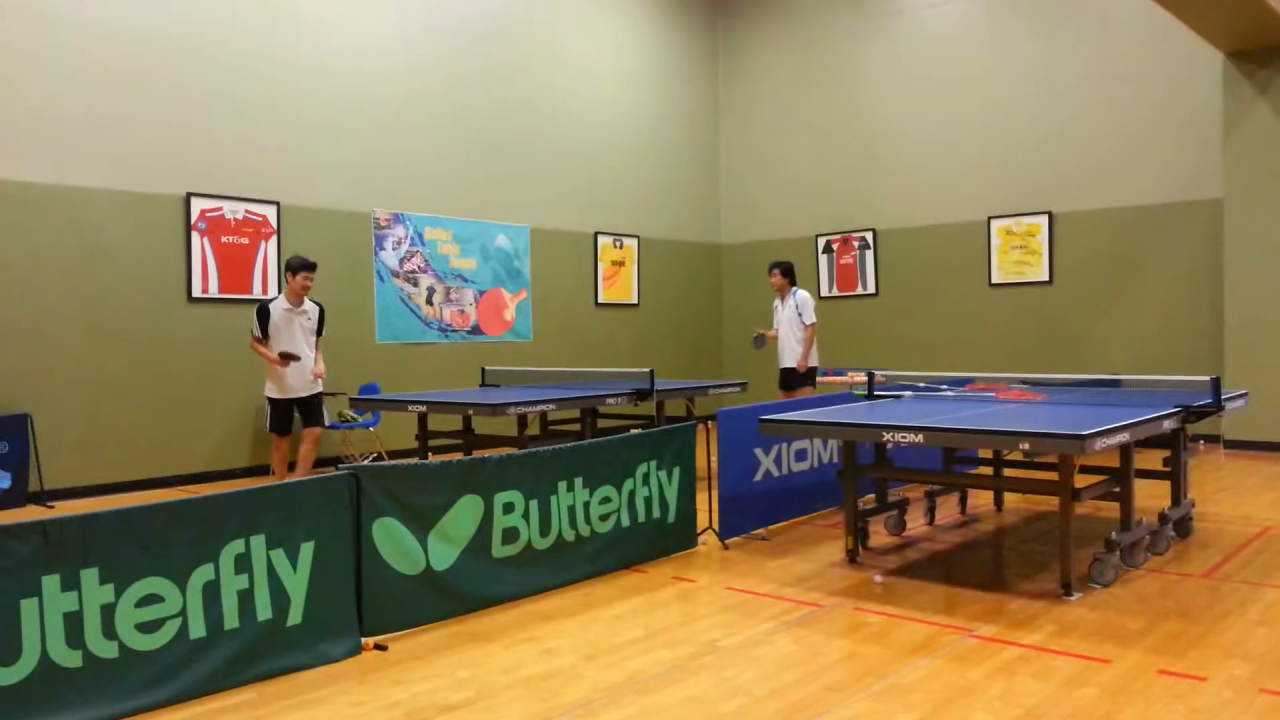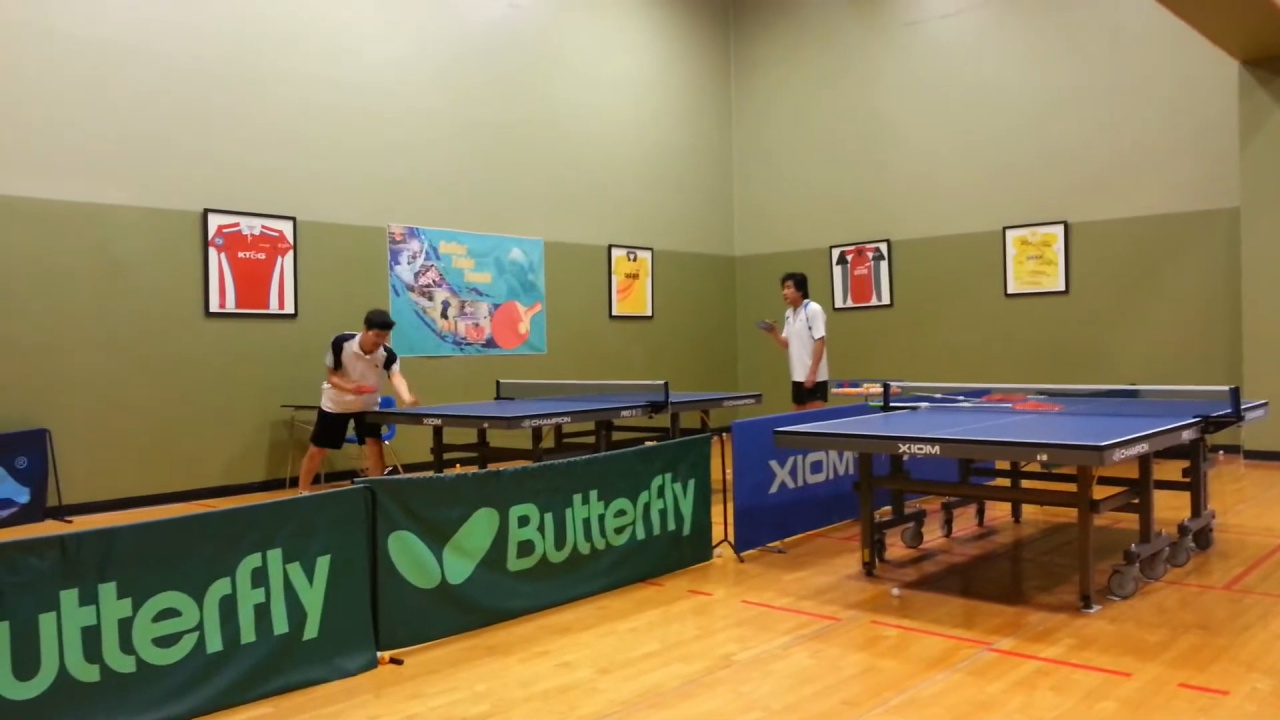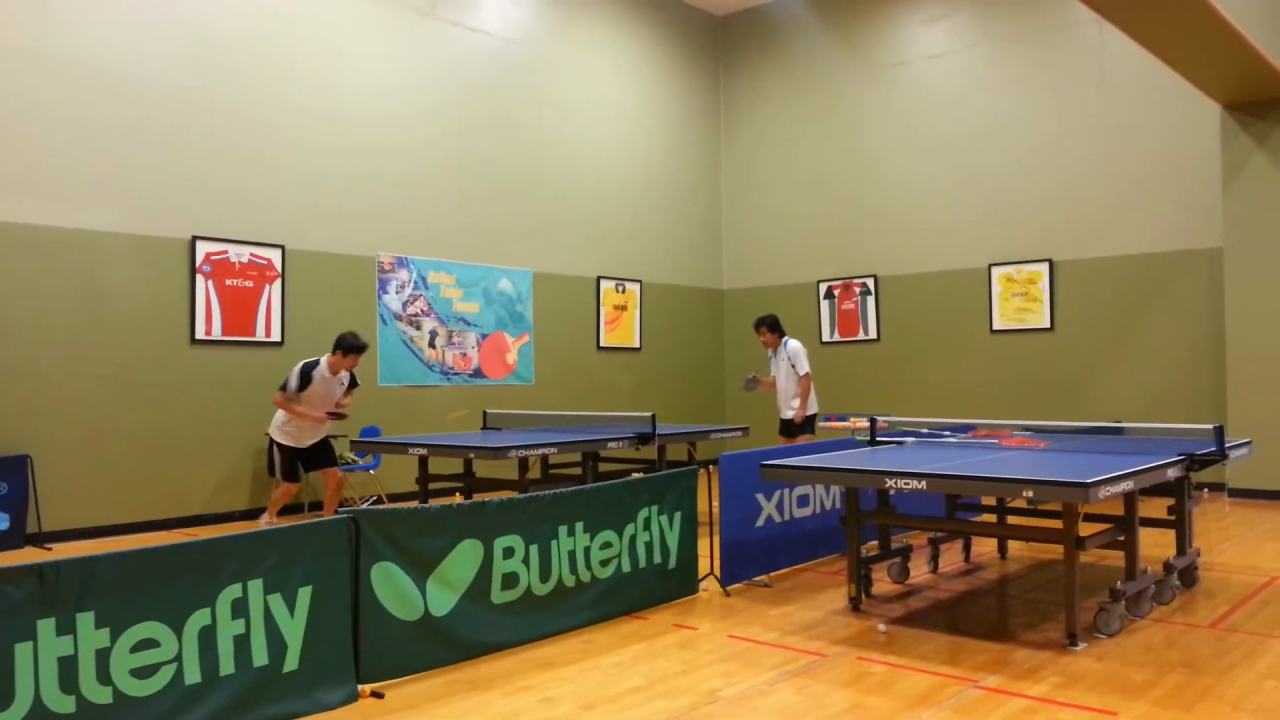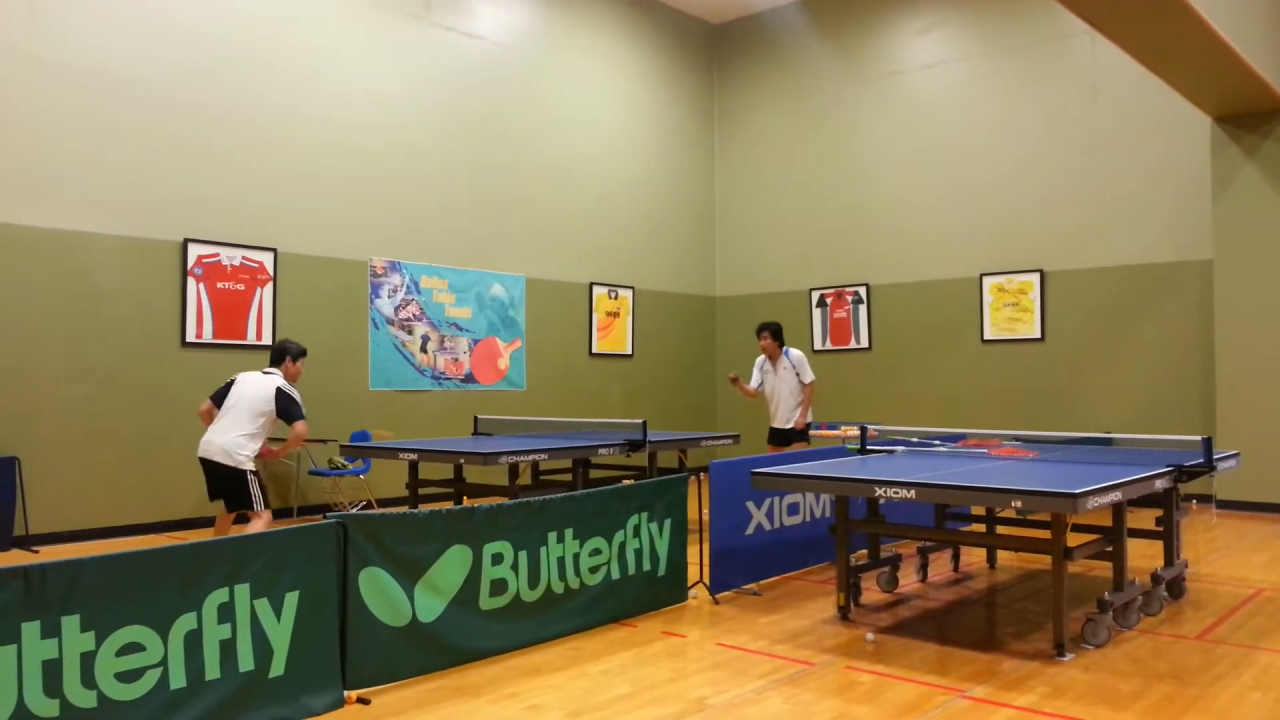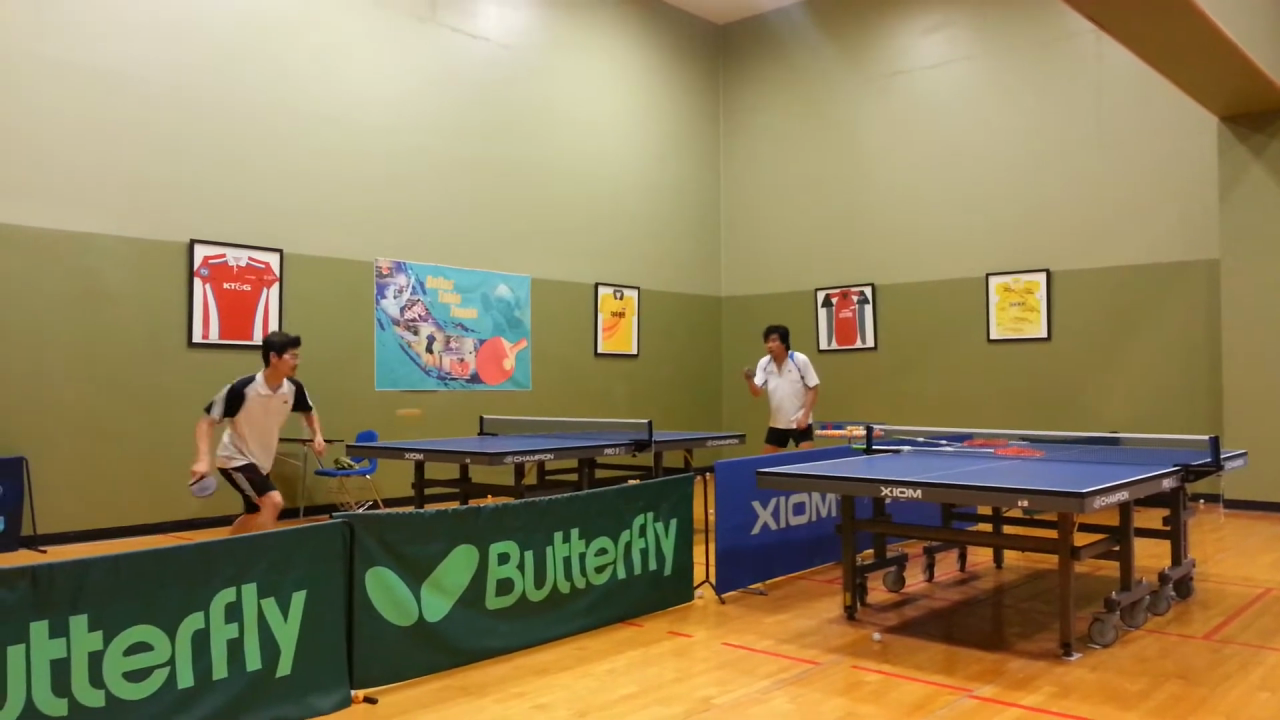
dt=1s
person 1, frame 1
left shoulder: (317, 309)
right shoulder: (267, 309)
right elbow: (256, 343)
left wrist: (320, 365)
right wrist: (273, 358)
left hip: (310, 386)
right hip: (280, 388)
left knee: (314, 435)
right knee: (281, 439)
person 1, frame 2
left shoulder: (388, 355)
right shoulder: (341, 342)
left elbow: (397, 379)
right elbow: (332, 376)
left wrist: (407, 398)
right wrist: (350, 388)
left hip: (367, 406)
right hip: (335, 403)
left knee: (375, 447)
right knee: (316, 451)
right ankle: (302, 493)
person 1, frame 3
left shoulder: (346, 373)
right shoulder: (307, 370)
left elbow: (350, 390)
right elbow: (279, 400)
left wrist: (344, 402)
right wrist: (310, 416)
left hip: (316, 436)
right hip: (286, 435)
left knee: (336, 477)
right knee: (289, 487)
right ankle: (269, 518)
person 1, frame 4
left shoulder: (241, 378)
right shoulder: (285, 390)
left elbow: (205, 410)
right elbow: (300, 432)
right wrist: (281, 451)
left hip: (208, 451)
right hip: (234, 458)
left knee: (233, 504)
right knee: (262, 517)
person 1, frame 5
left shoulder: (293, 388)
right shoulder: (240, 389)
left elbow: (310, 413)
right elbow: (205, 423)
left wrist: (317, 436)
right wrist: (202, 460)
left hip: (261, 463)
right hip: (235, 459)
left knee: (256, 515)
right knee: (273, 502)
